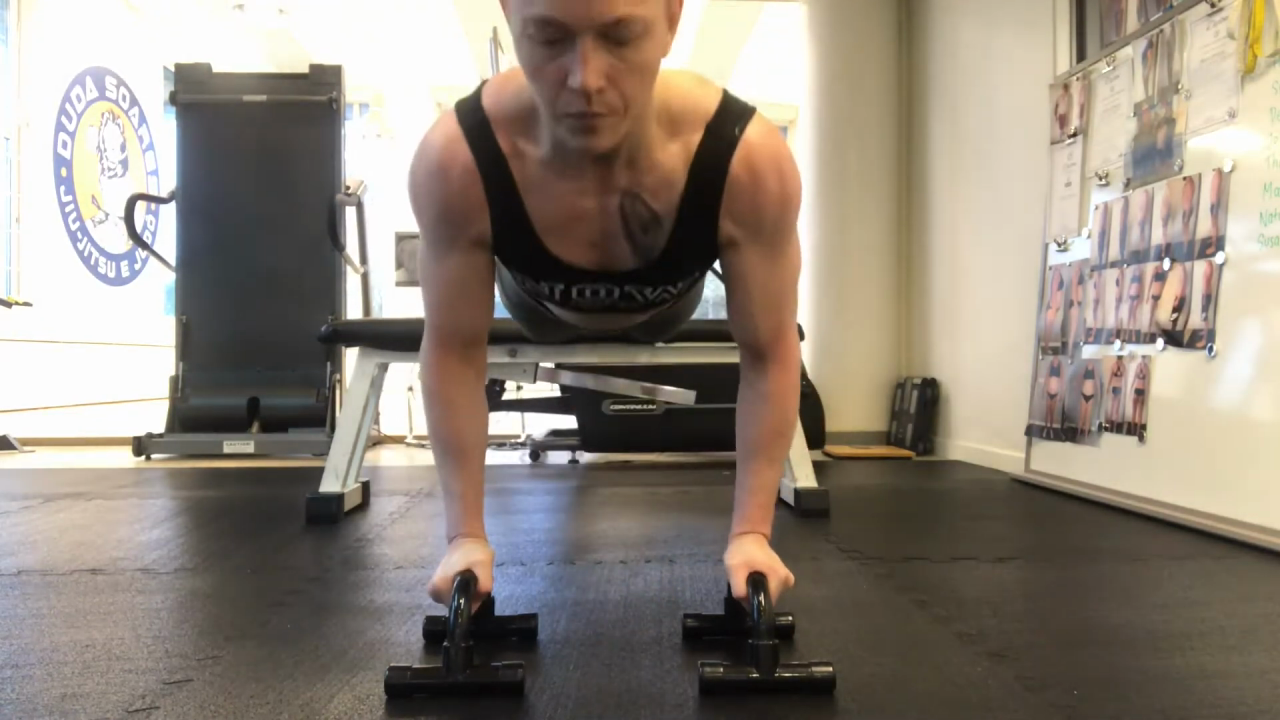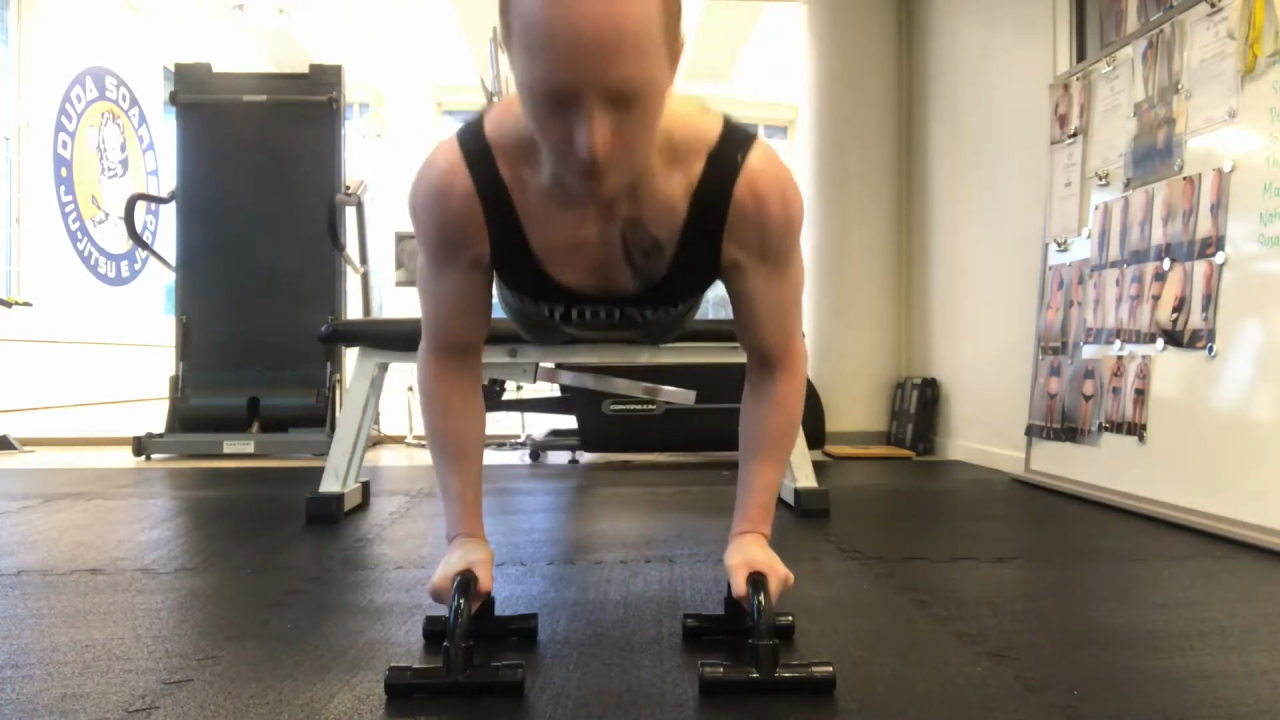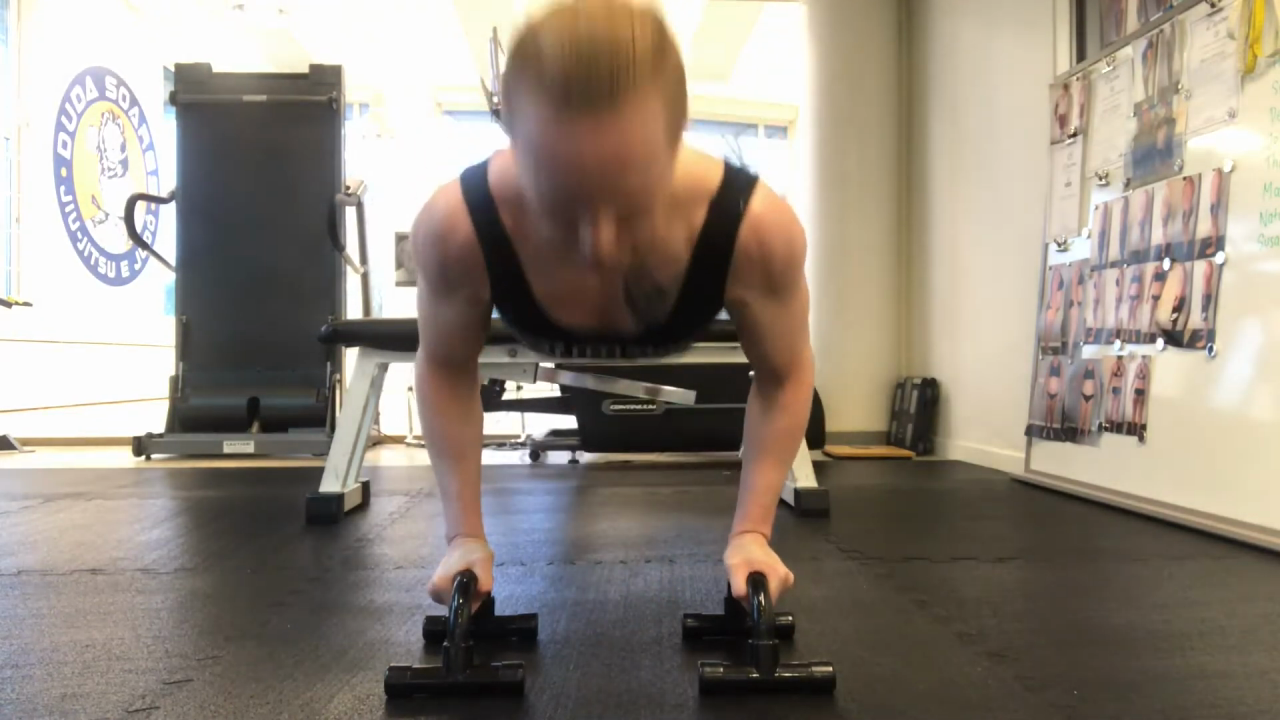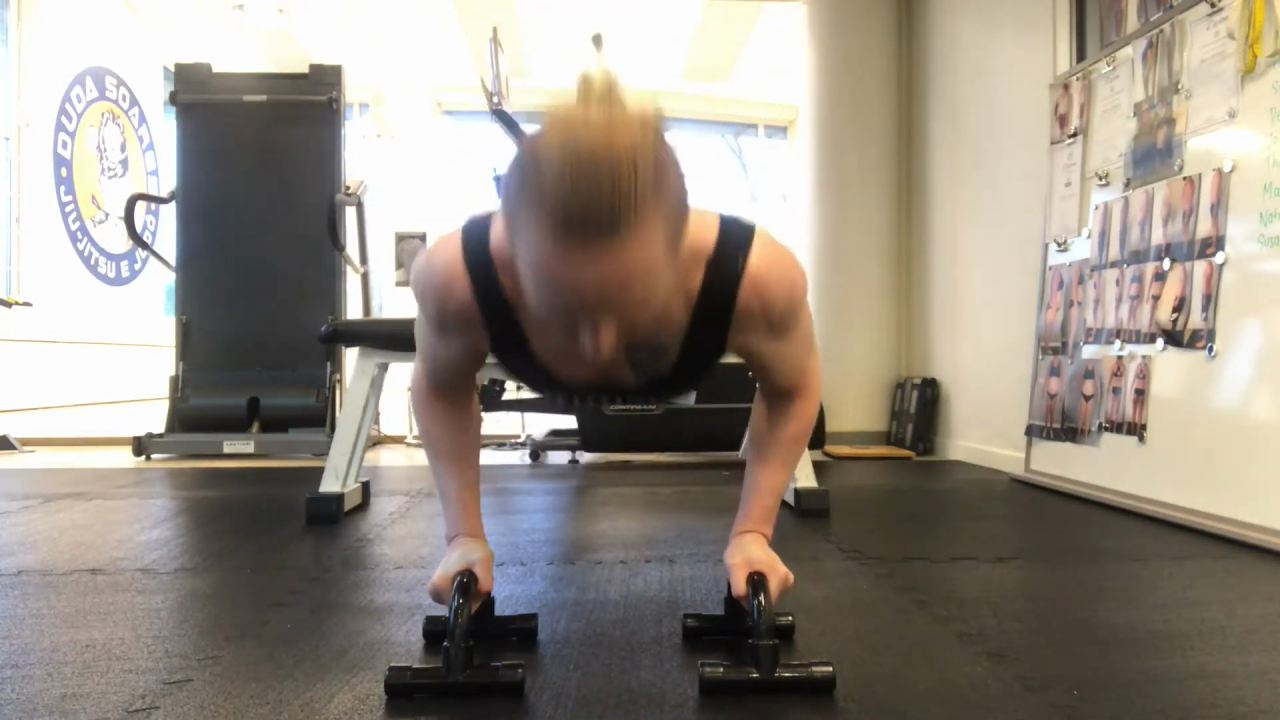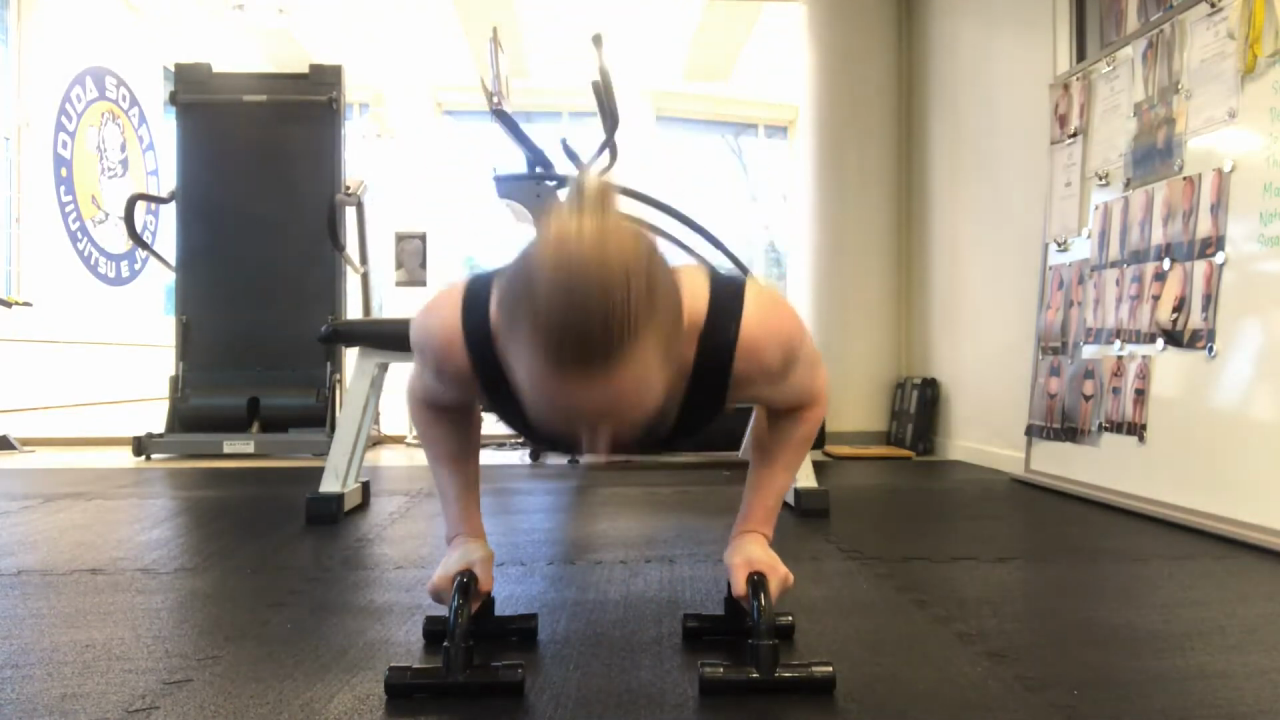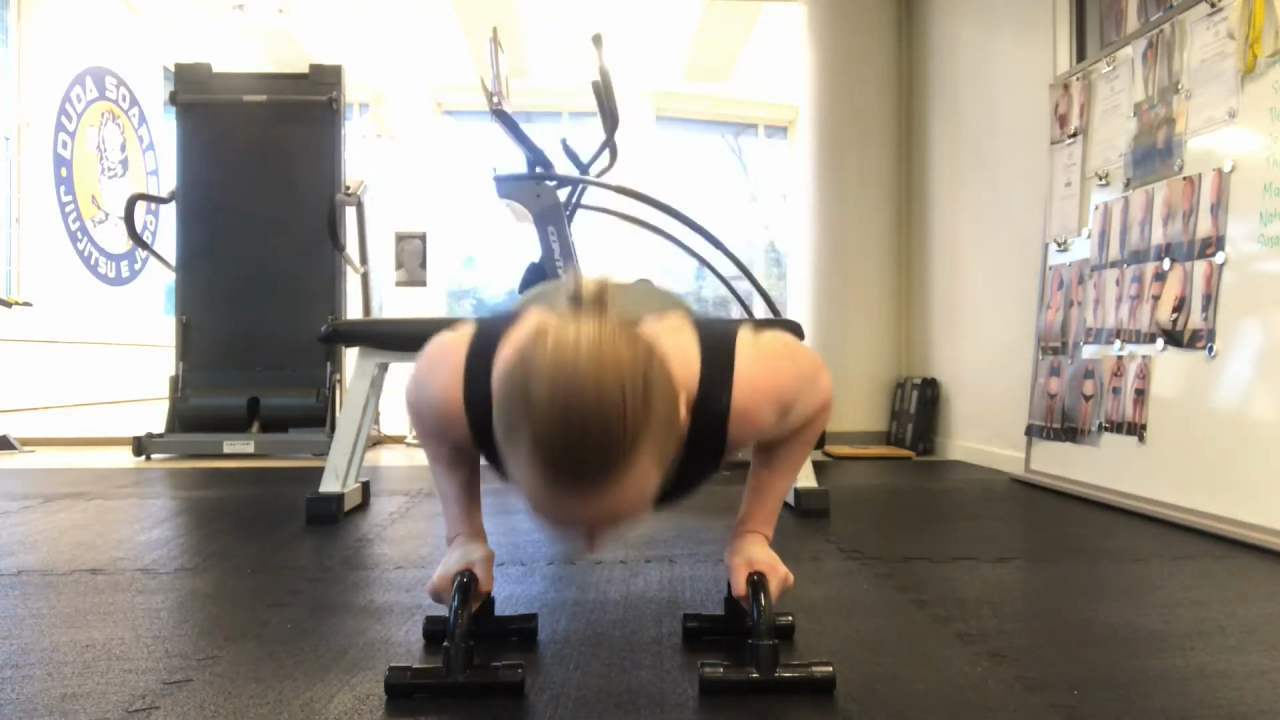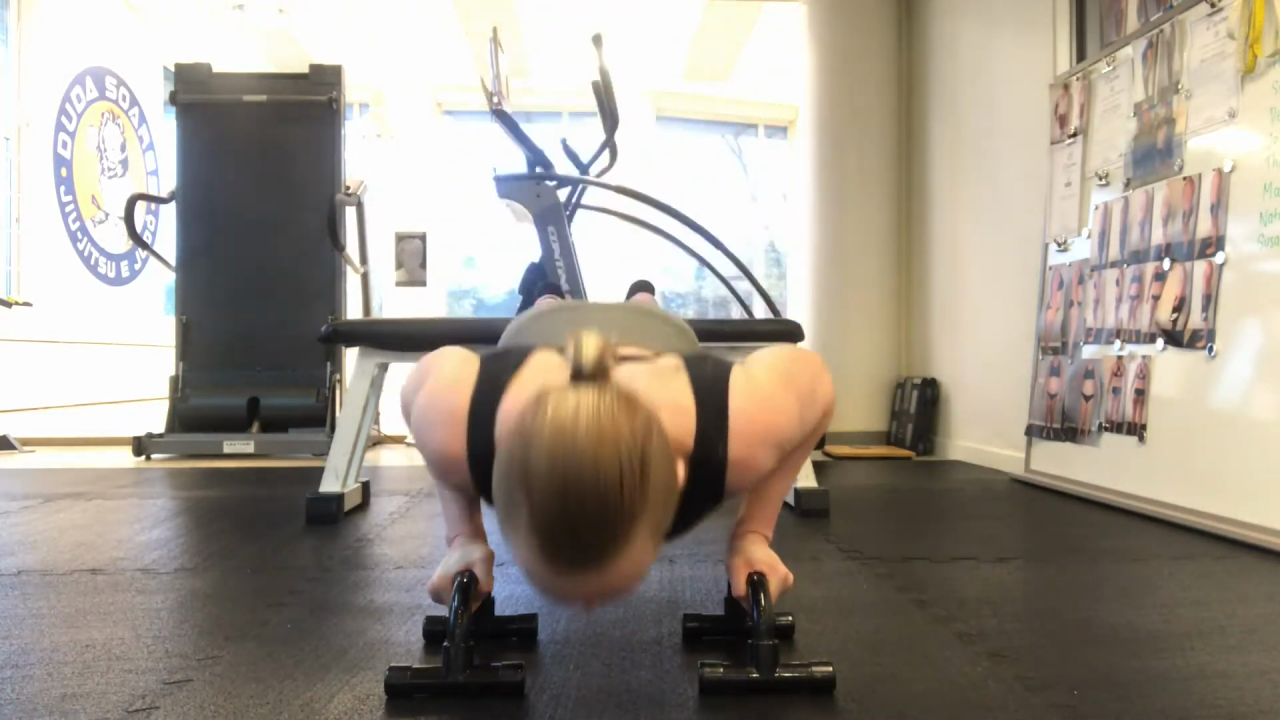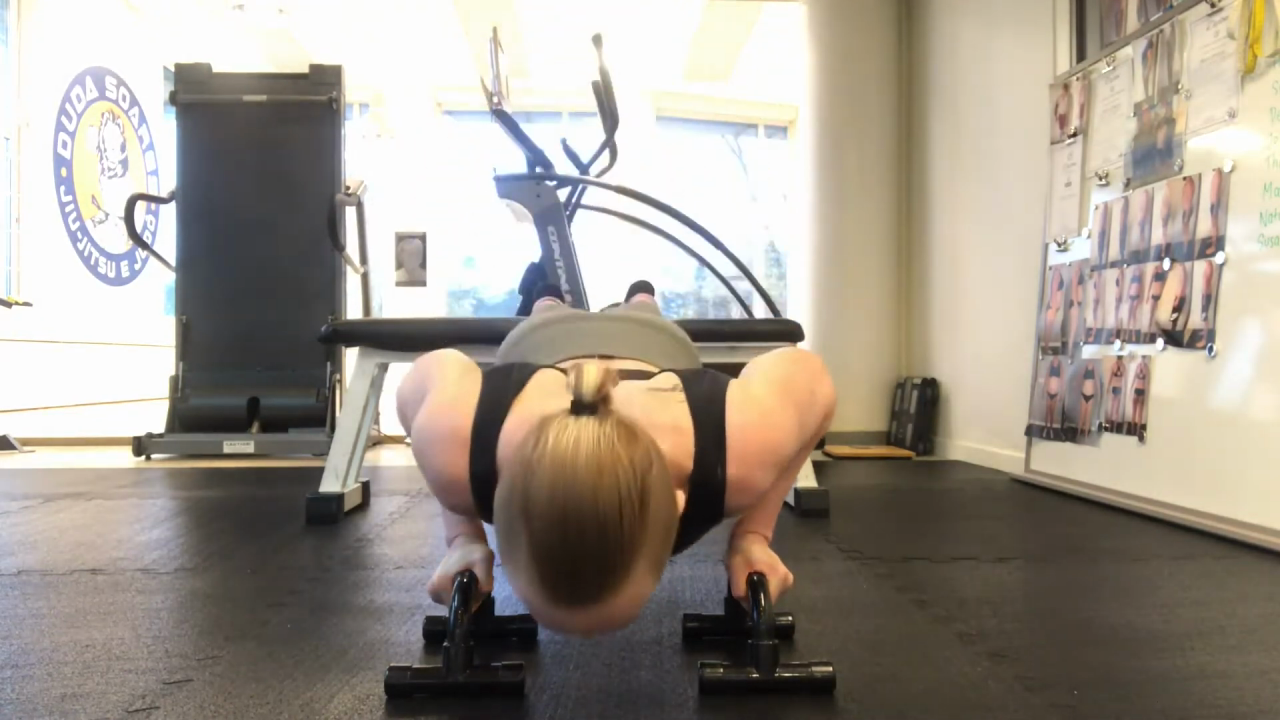
dt=0.1s
person 1, frame 1
left shoulder: (749, 160)
right shoulder: (455, 159)
left elbow: (768, 353)
right elbow: (454, 351)
left wrist: (750, 532)
right wrist: (465, 536)
left hip: (661, 299)
right hip: (544, 298)
left knee: (654, 330)
right knee: (542, 328)
person 1, frame 2
left shoulder: (751, 187)
right shoulder: (456, 186)
left elbow: (775, 363)
right elbow: (449, 358)
left wrist: (750, 533)
right wrist: (465, 537)
left hip: (662, 315)
right hip: (541, 312)
right knee: (539, 325)
person 1, frame 3
left shoulder: (755, 226)
right shoulder: (457, 224)
left elbow: (783, 374)
right elbow: (445, 367)
left wrist: (751, 532)
right wrist: (464, 536)
left hip: (665, 328)
person 1, frame 4
left shoulder: (753, 276)
right shoulder: (459, 274)
left elbow: (793, 387)
right elbow: (441, 387)
left wrist: (752, 531)
right wrist: (464, 536)
person 1, frame 5
left shoulder: (748, 332)
right shoulder: (454, 330)
left elbow: (803, 399)
right elbow: (433, 400)
left wrist: (752, 532)
right wrist: (464, 536)
person 1, frame 6
left shoulder: (742, 390)
right shoulder: (456, 388)
left elbow: (817, 394)
left wrist: (754, 532)
right wrist: (463, 535)
left ankle: (646, 303)
right ankle: (543, 300)
person 1, frame 7
left shoulder: (743, 427)
right shoulder: (453, 429)
left elbow: (816, 386)
right elbow: (417, 393)
left wrist: (754, 533)
right wrist: (463, 536)
left hip: (664, 360)
left ankle: (643, 303)
right ankle: (549, 306)
person 1, frame 8
left shoulder: (737, 454)
right shoulder: (457, 445)
left elbow: (816, 383)
right elbow: (412, 389)
left wrist: (754, 536)
right wrist: (463, 539)
left ankle: (642, 307)
right ankle: (546, 307)
